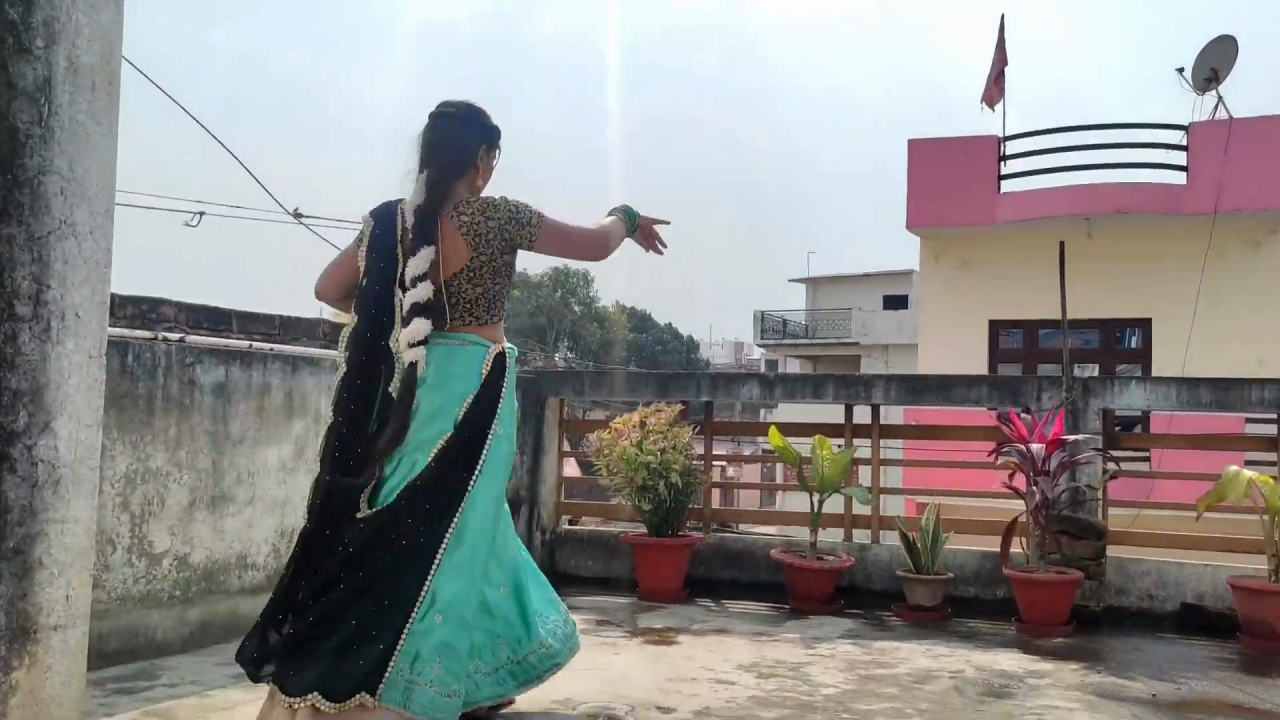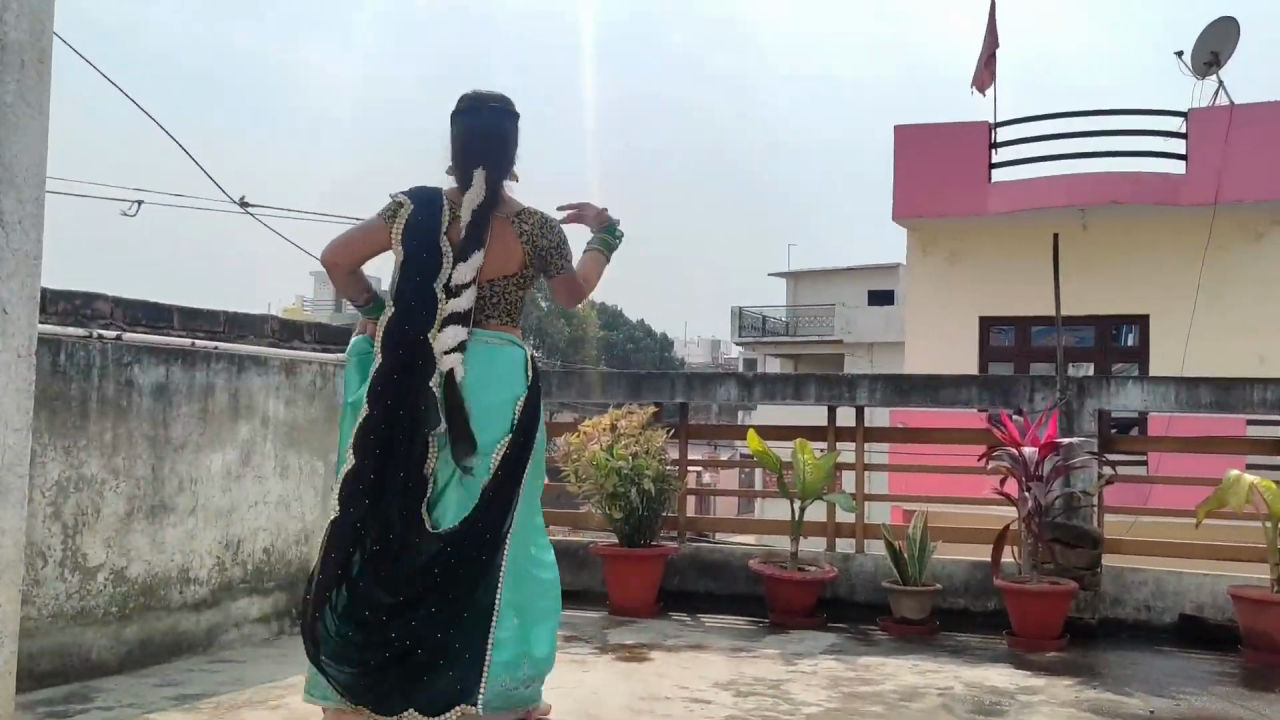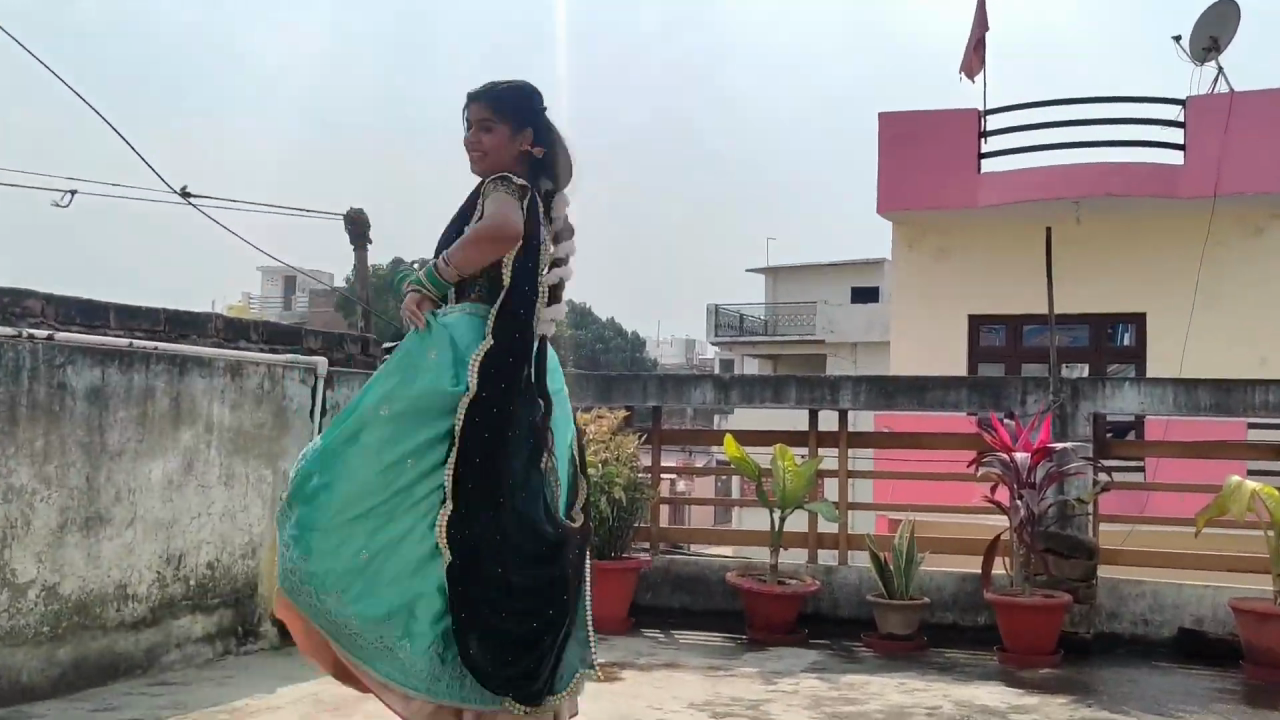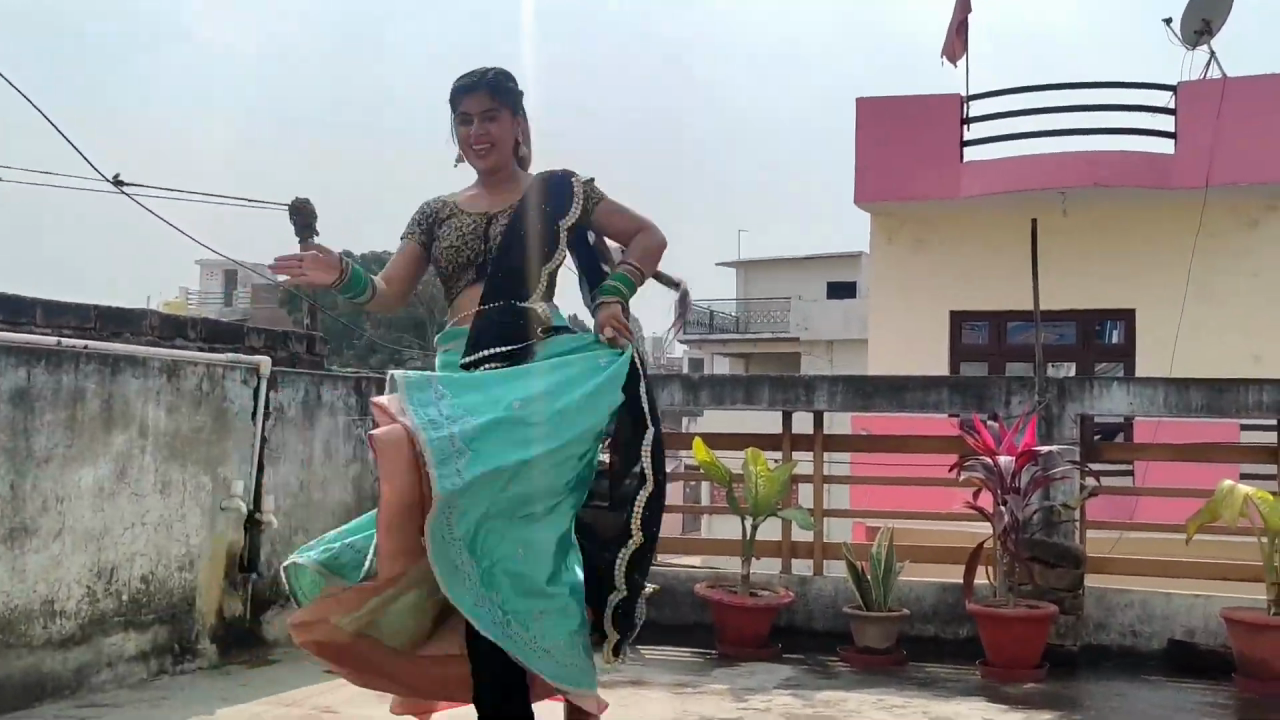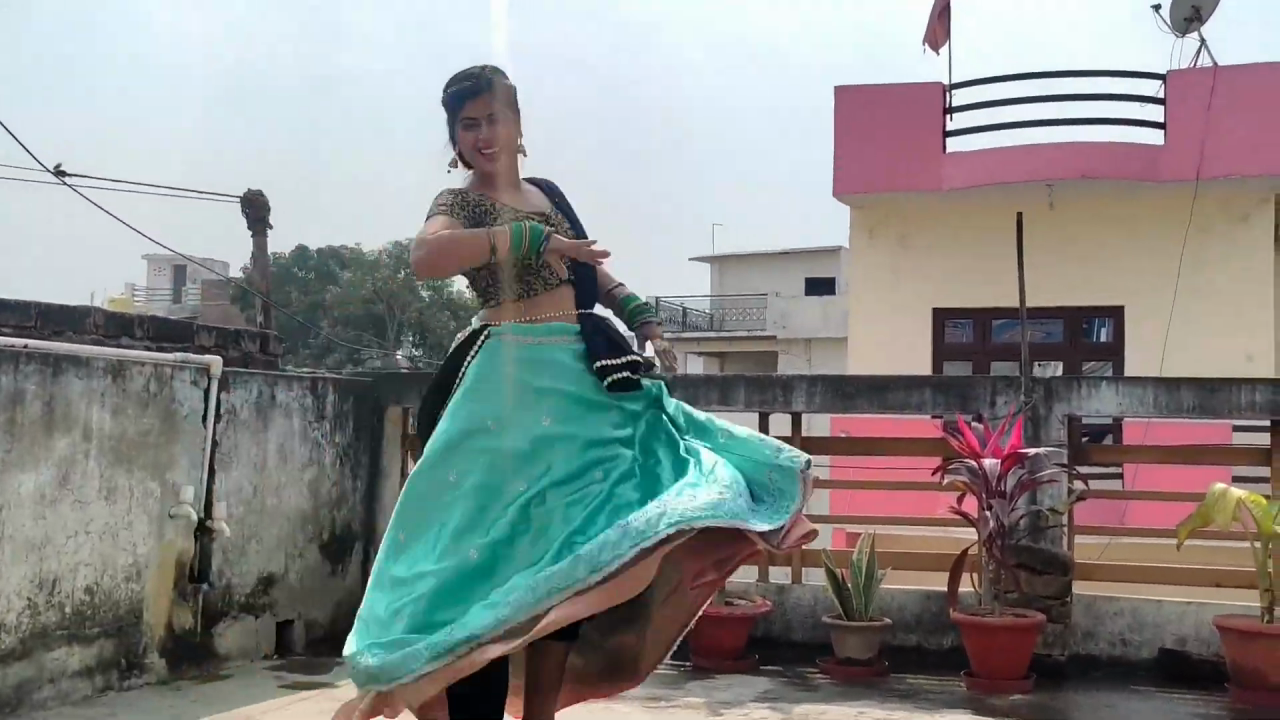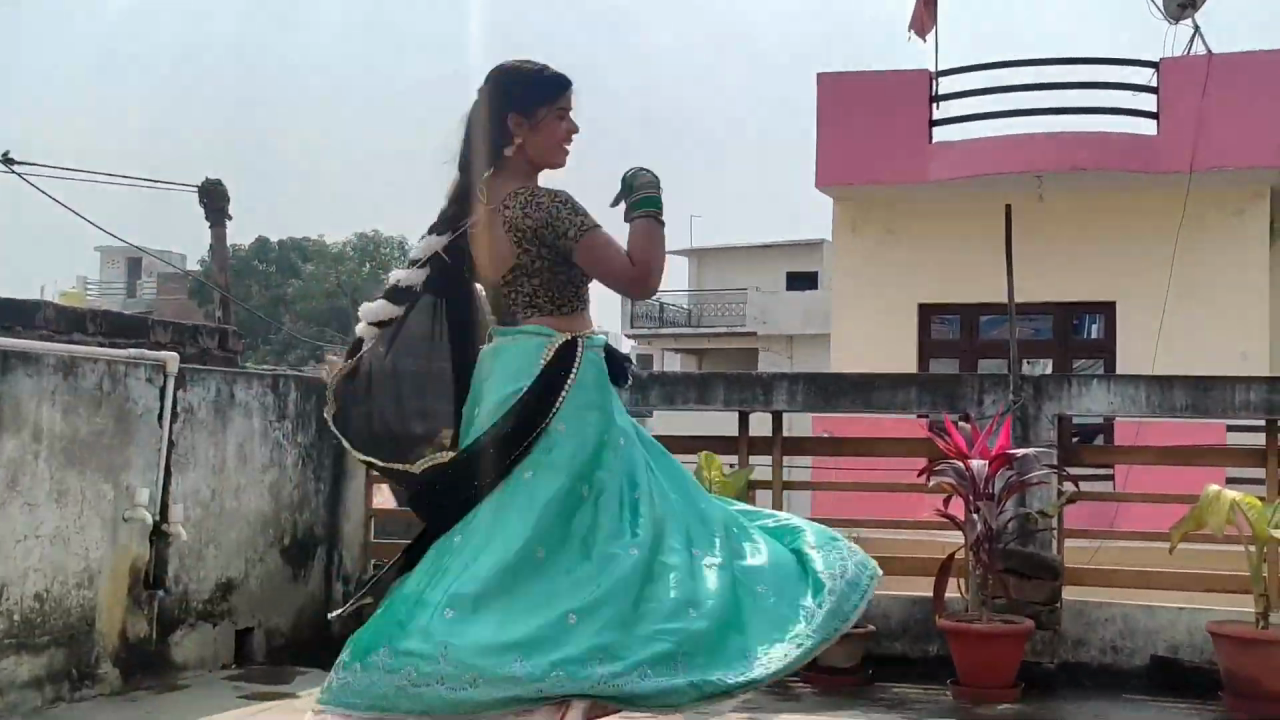
dt=0.2s
person 1, frame 1
left shoulder: (391, 220)
right shoulder: (503, 216)
left elbow: (332, 287)
right elbow: (592, 243)
right wrist: (628, 220)
left hip: (406, 387)
right hip: (472, 386)
left knee: (383, 536)
right knee: (429, 540)
person 1, frame 2
left shoulder: (417, 207)
right shoulder: (537, 226)
left elbow: (336, 260)
right elbow: (576, 289)
left wrist: (376, 309)
right wrist: (607, 233)
left hip: (417, 384)
right hip: (505, 389)
left knee: (404, 536)
right knee: (488, 541)
person 1, frame 3
left shoulder: (507, 191)
right shoulder: (543, 206)
left elbow: (494, 236)
left wrist: (435, 281)
right wrist: (444, 288)
left hip: (476, 368)
right hip: (524, 379)
right knee: (505, 541)
person 1, frame 4
left shoulder: (563, 191)
right shoulder: (437, 213)
left elbow: (648, 236)
right elbow: (387, 293)
left wrist: (616, 292)
right wrist: (334, 274)
left hip: (546, 367)
right hip: (463, 374)
right knee: (486, 558)
person 1, frame 5
left shoulder: (545, 195)
right shoulder: (460, 203)
left elbow: (589, 273)
right elbow: (427, 257)
left wrist: (643, 318)
right wrist: (531, 239)
left hip: (588, 380)
right hip: (516, 384)
right knee: (487, 570)
person 1, frame 6
left shoulder: (476, 203)
right shoulder: (545, 207)
left elbow: (436, 271)
right elbow: (638, 281)
right wrist: (643, 199)
left hip: (513, 385)
right hip: (558, 390)
right knee: (527, 570)
